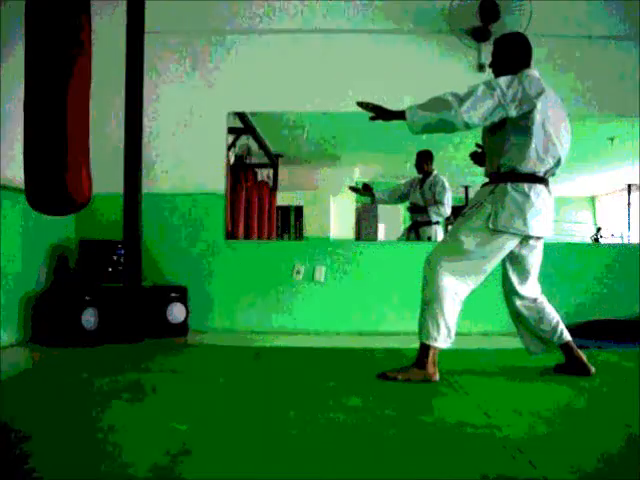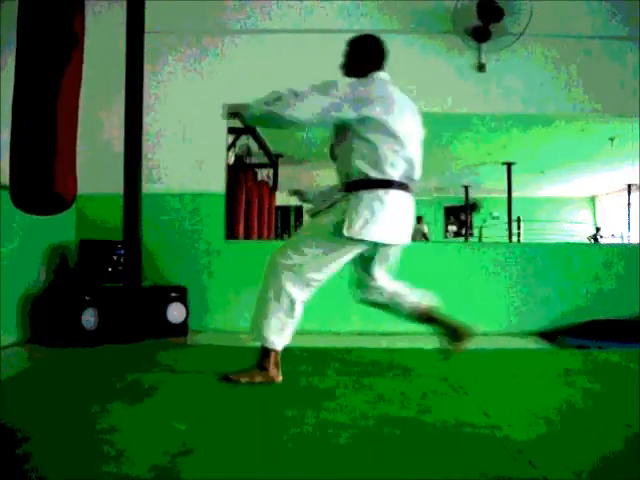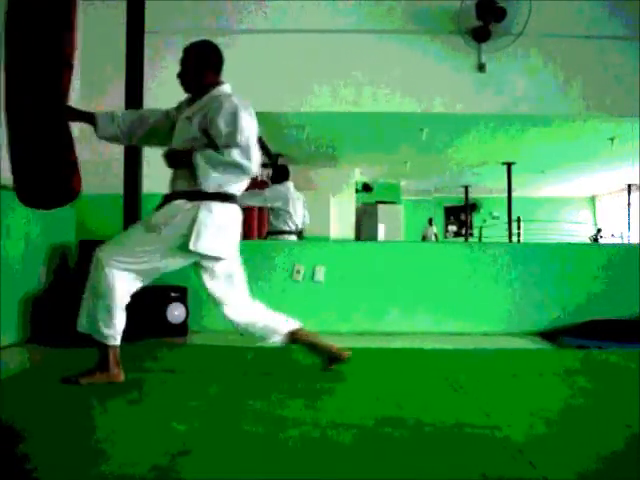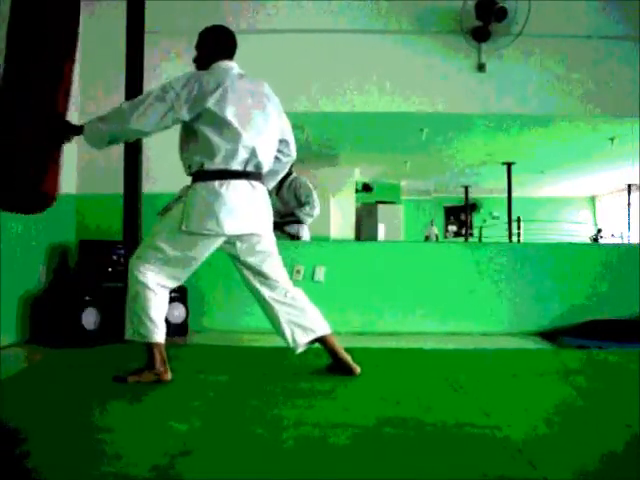
dt=1s
person 1, frame 1
left shoulder: (516, 86)
right shoulder: (552, 101)
left elbow: (460, 109)
left wrist: (398, 114)
right wrist: (494, 159)
left hip: (510, 198)
right hip: (537, 201)
left knee: (443, 266)
right knee: (523, 290)
left ankle: (425, 363)
right ankle: (575, 358)
person 1, frame 2
left shoulder: (355, 92)
right shoulder: (405, 105)
left elbow: (293, 106)
left wrist: (245, 110)
left hip: (365, 206)
right hip: (397, 206)
left knee: (288, 269)
right knee: (373, 285)
left ankle: (268, 366)
right ankle: (448, 325)
person 1, frame 3
left shoulder: (228, 107)
right shoulder: (193, 107)
left elbow: (244, 160)
right elbow: (145, 125)
left wrist: (190, 160)
right wrist: (87, 117)
left hip: (200, 216)
right hip: (204, 216)
left knee: (110, 262)
right knee: (237, 304)
left ankle: (109, 365)
right ankle: (320, 346)
person 1, frame 4
left shoulder: (198, 84)
right shoulder: (264, 91)
left elbow: (139, 116)
right elbow: (286, 151)
left wrist: (82, 129)
left hip: (210, 198)
right hip: (253, 201)
left knee: (147, 268)
right knee: (274, 283)
left ankle: (157, 365)
right ankle: (340, 357)
